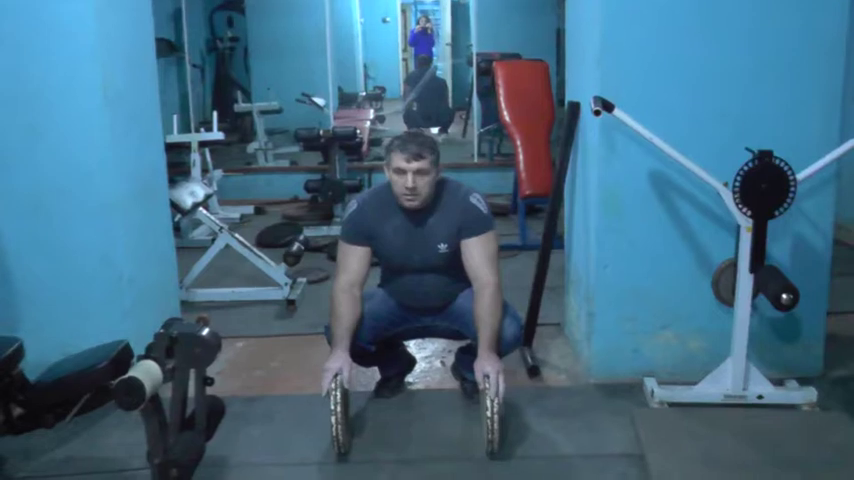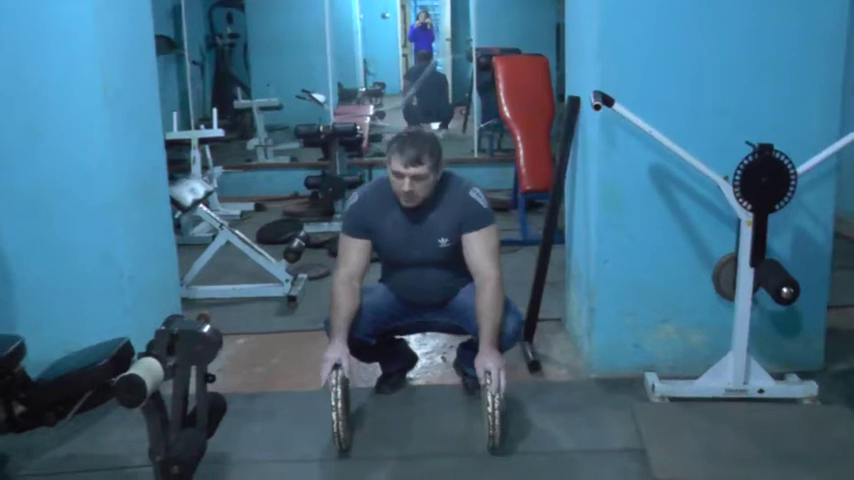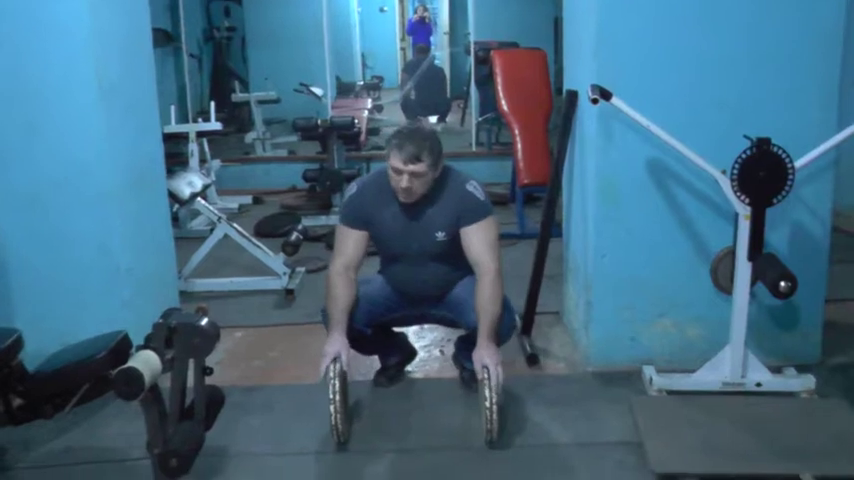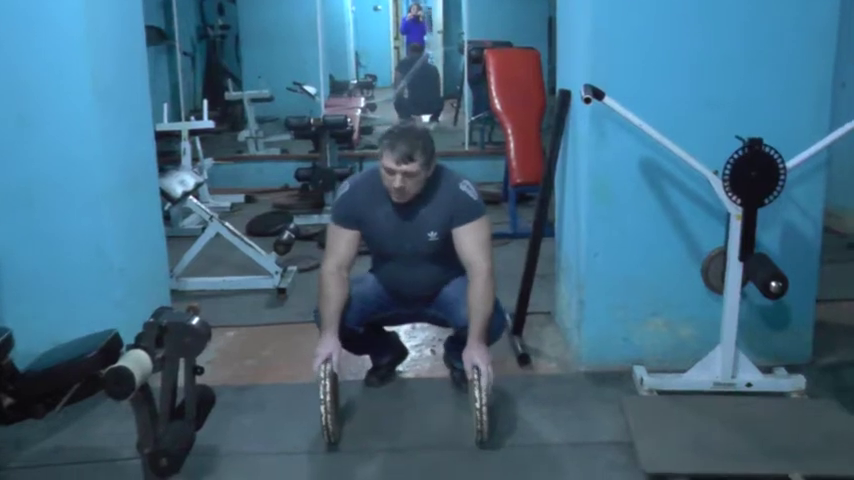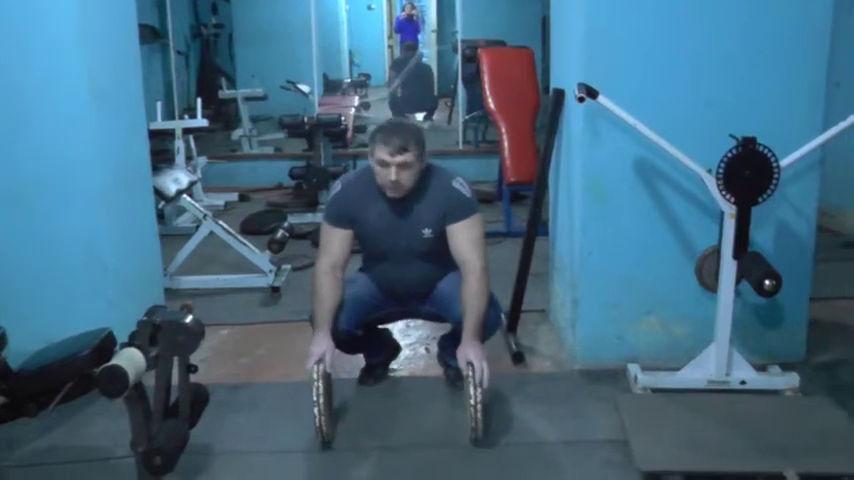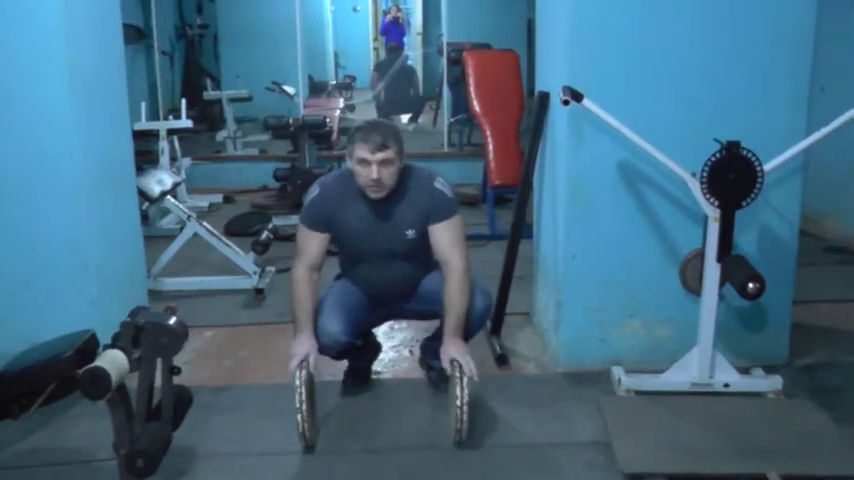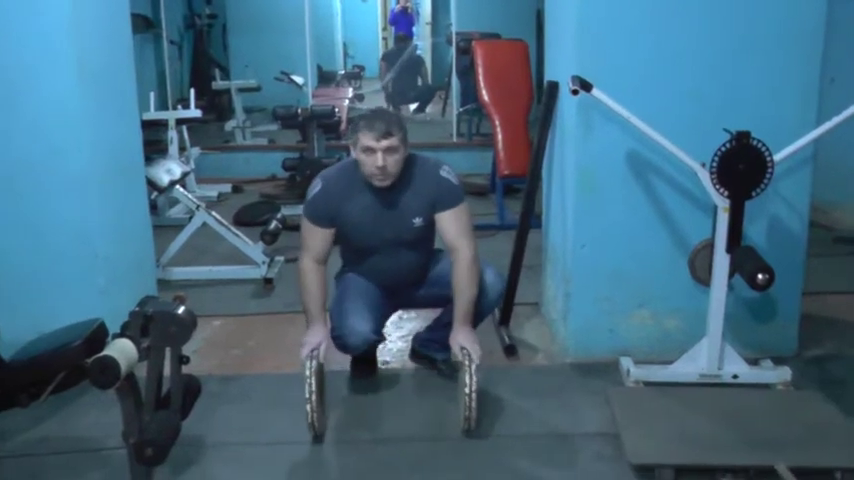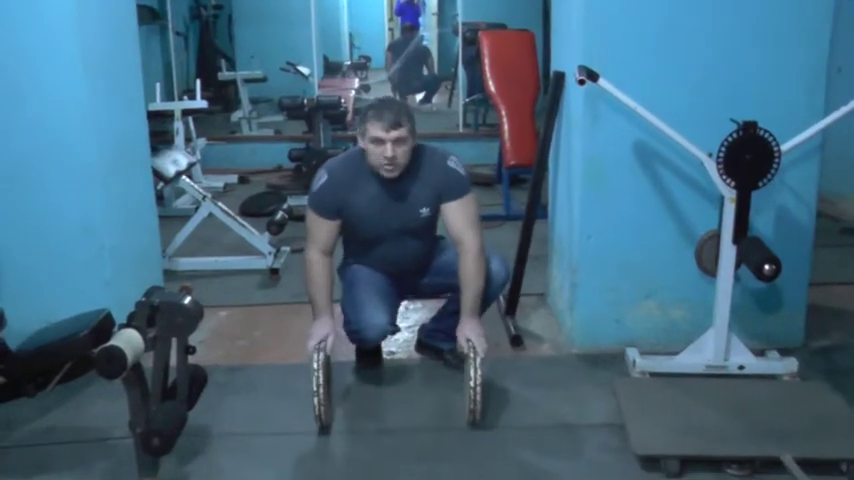
dt=0.2s
person 1, frame 1
left shoulder: (467, 204)
right shoulder: (363, 209)
left elbow: (486, 281)
right elbow: (348, 285)
left wrist: (486, 352)
right wrist: (340, 350)
left hip: (456, 300)
right hip: (396, 302)
left knee: (508, 332)
right knee: (343, 334)
left ankle: (468, 366)
right ankle: (394, 366)
person 1, frame 2
left shoulder: (467, 199)
right shoulder: (364, 202)
left elbow: (488, 275)
right elbow: (347, 277)
left wrist: (488, 347)
right wrist: (338, 340)
left hip: (457, 295)
right hip: (397, 297)
left knee: (507, 327)
right knee: (345, 326)
left ankle: (468, 362)
right ankle: (396, 361)
person 1, frame 3
left shoulder: (466, 193)
right shoulder: (363, 193)
left elbow: (488, 268)
right elbow: (343, 267)
left wrist: (485, 341)
right wrist: (336, 332)
left hip: (455, 287)
right hip: (395, 290)
left knee: (499, 323)
right knee: (339, 317)
left ankle: (467, 356)
right ankle: (395, 354)
person 1, frame 4
left shoulder: (459, 193)
right shoulder: (355, 192)
left elbow: (480, 268)
right elbow: (335, 267)
left wrist: (476, 342)
right wrist: (329, 333)
left hip: (447, 286)
right hip: (386, 288)
left knee: (489, 323)
right knee: (331, 315)
left ankle: (458, 357)
right ankle: (386, 353)
person 1, frame 5
left shoulder: (451, 190)
right shoulder: (347, 192)
left elbow: (474, 266)
right elbow: (329, 267)
left wrist: (470, 339)
right wrist: (322, 333)
left hip: (439, 283)
right hip: (378, 286)
left knee: (486, 316)
right knee: (332, 320)
left ankle: (451, 354)
right ankle: (380, 351)
person 1, frame 6
left shoulder: (432, 189)
right shoulder: (325, 194)
left elbow: (455, 264)
right elbow: (306, 268)
left wrist: (452, 337)
right wrist: (304, 333)
left hip: (420, 284)
right hip: (359, 289)
left knee: (478, 305)
right knee: (329, 335)
left ankle: (433, 355)
right ankle: (361, 355)
person 1, frame 7
left shoulder: (437, 178)
right shoulder: (328, 188)
left elbow: (463, 251)
right elbow: (312, 260)
left wrist: (461, 325)
right wrist: (316, 324)
left hip: (425, 273)
right hip: (364, 280)
left knee: (491, 284)
right knee: (353, 335)
left ankle: (430, 347)
right ankle: (365, 350)
person 1, frame 8
left shoulder: (443, 168)
right shoulder: (334, 178)
left elbow: (469, 243)
right elbow: (318, 252)
left wrist: (469, 317)
right wrist: (323, 317)
left hip: (428, 261)
right hip: (368, 269)
left knee: (494, 272)
right knee: (372, 328)
left ankle: (436, 337)
right ankle: (369, 341)
